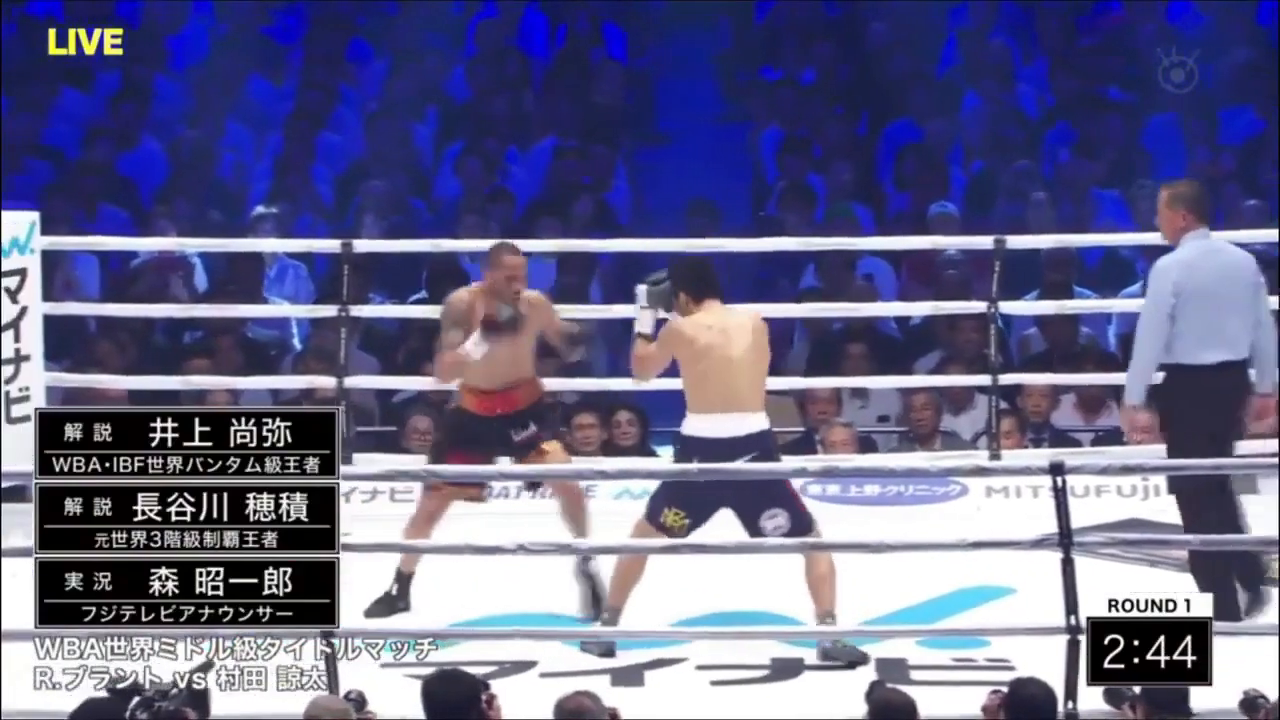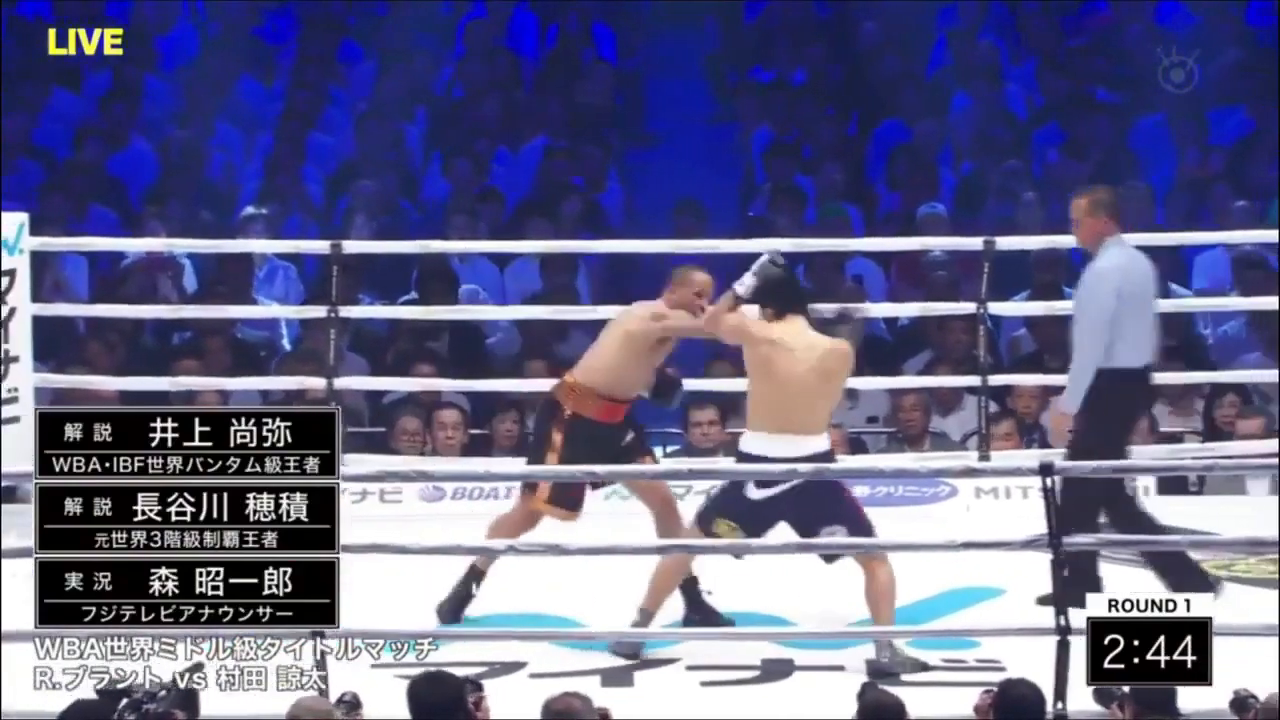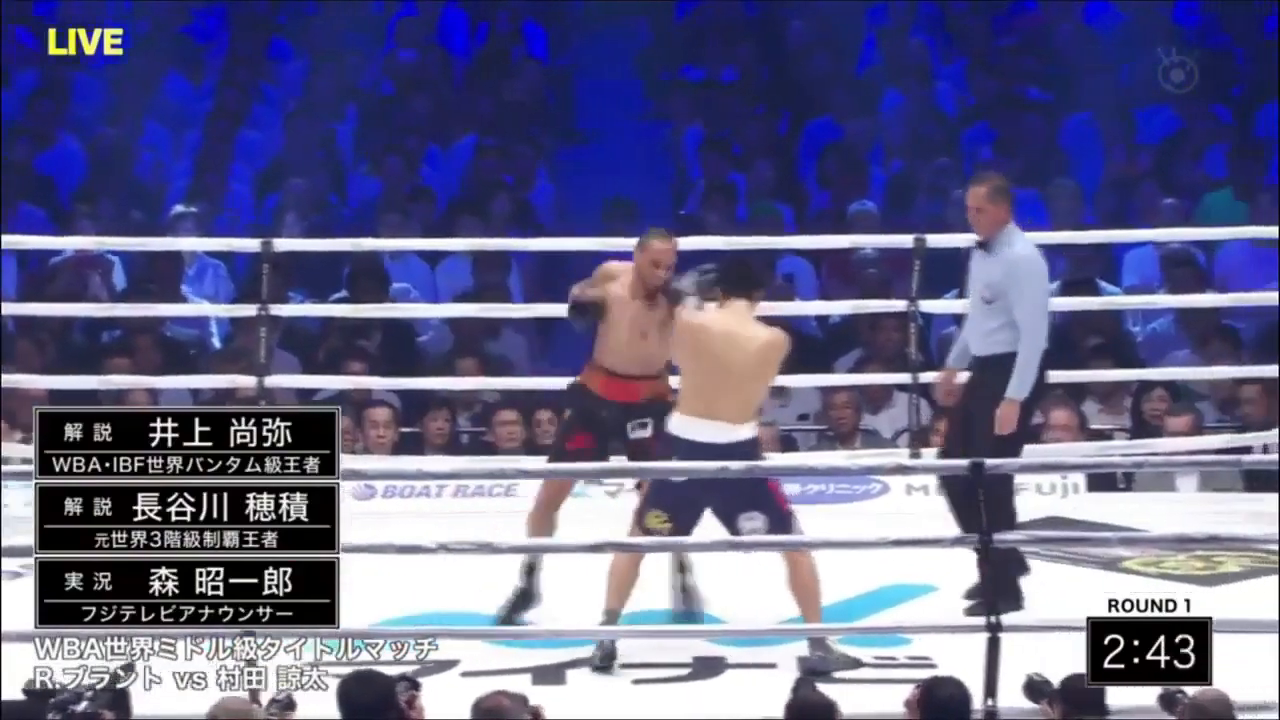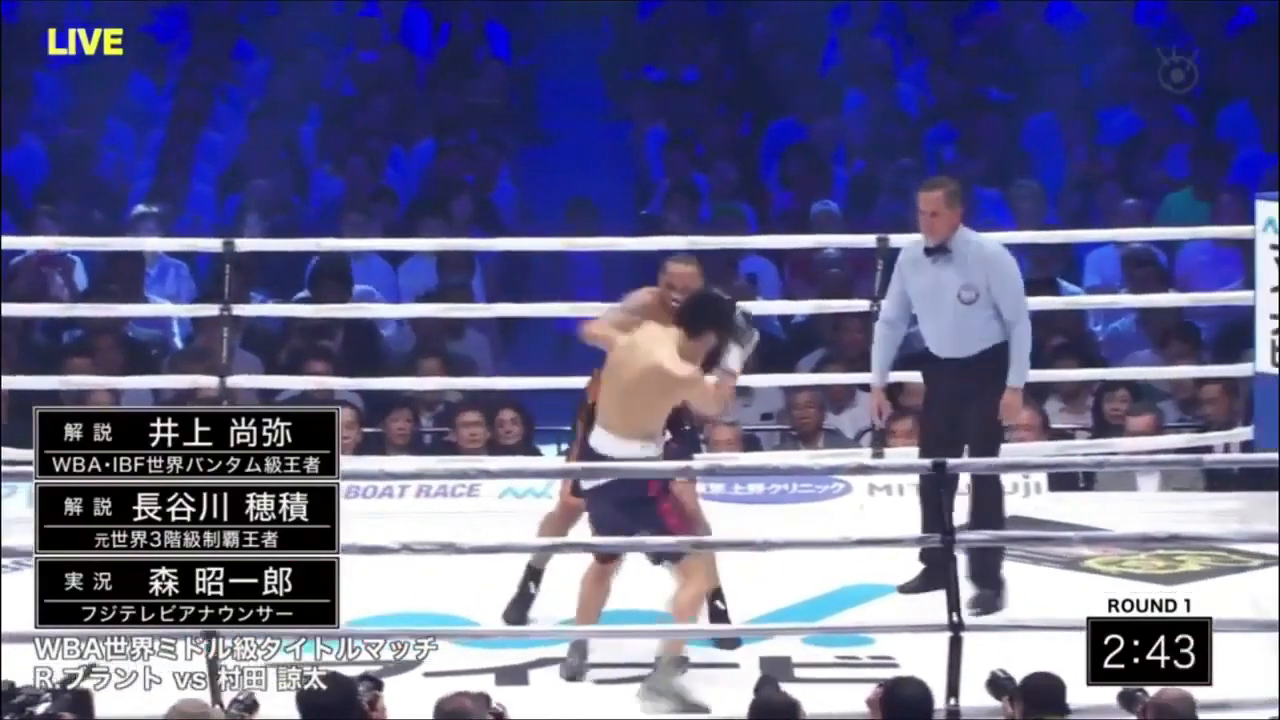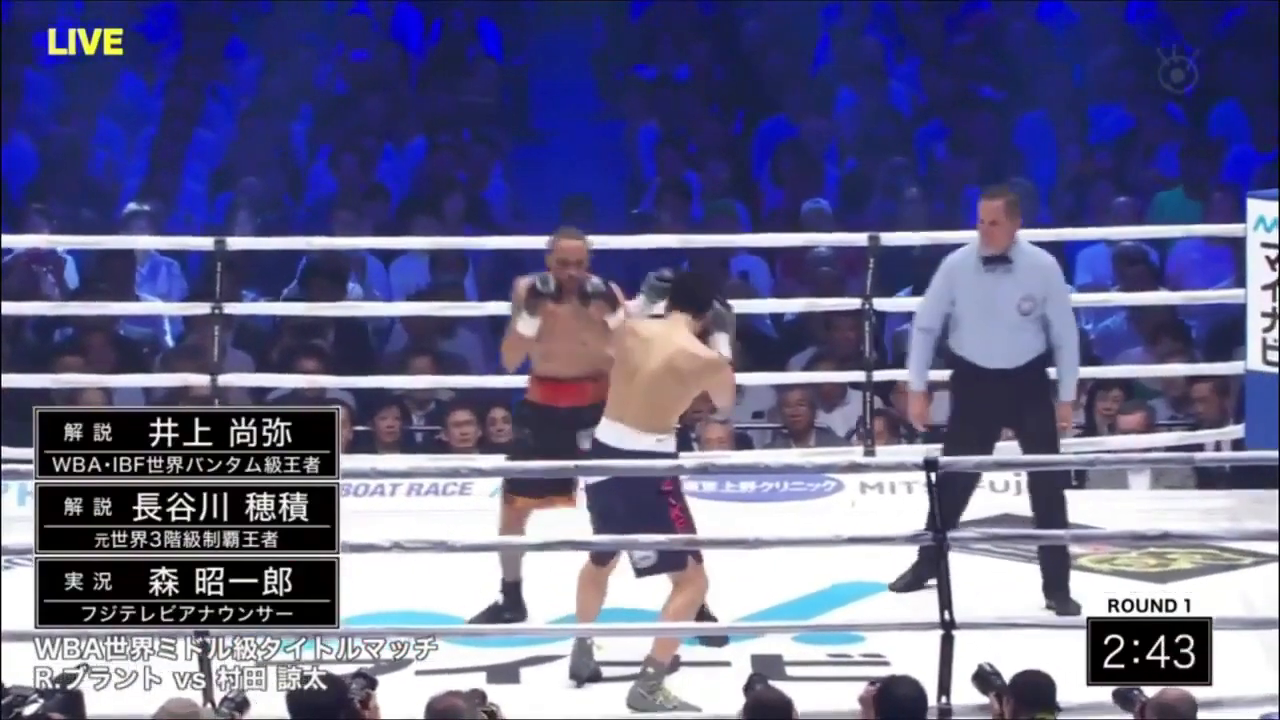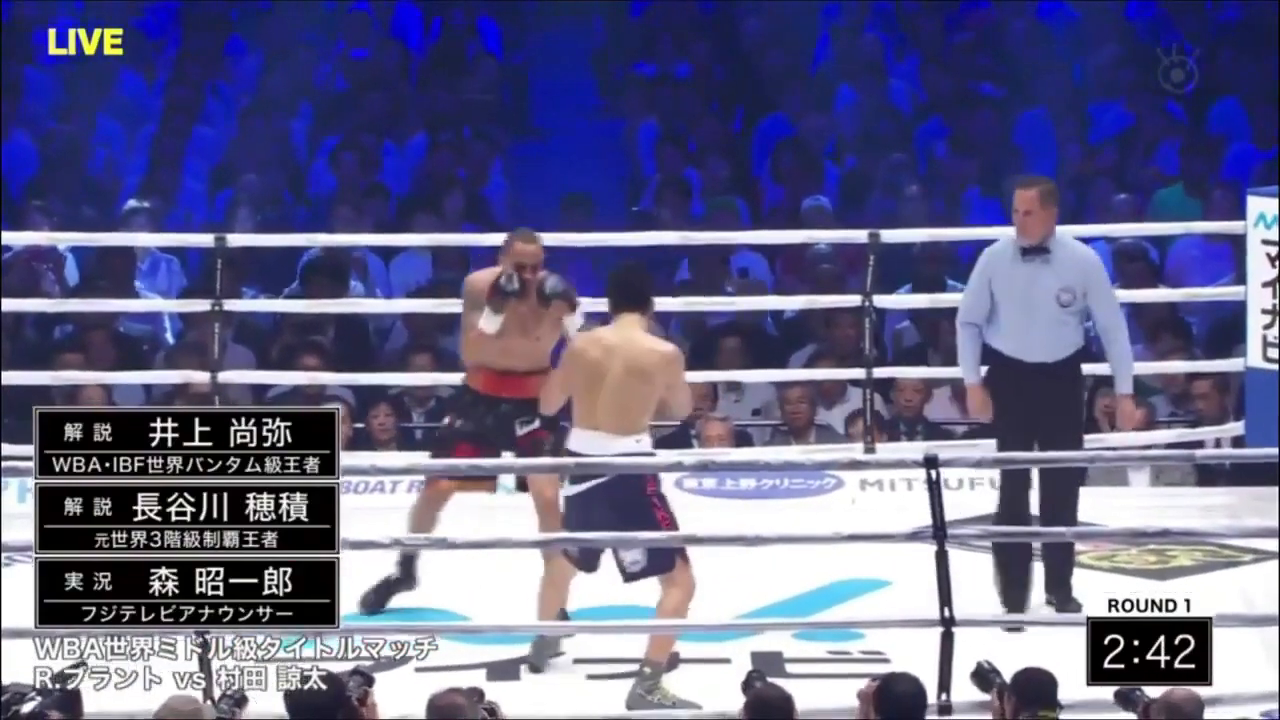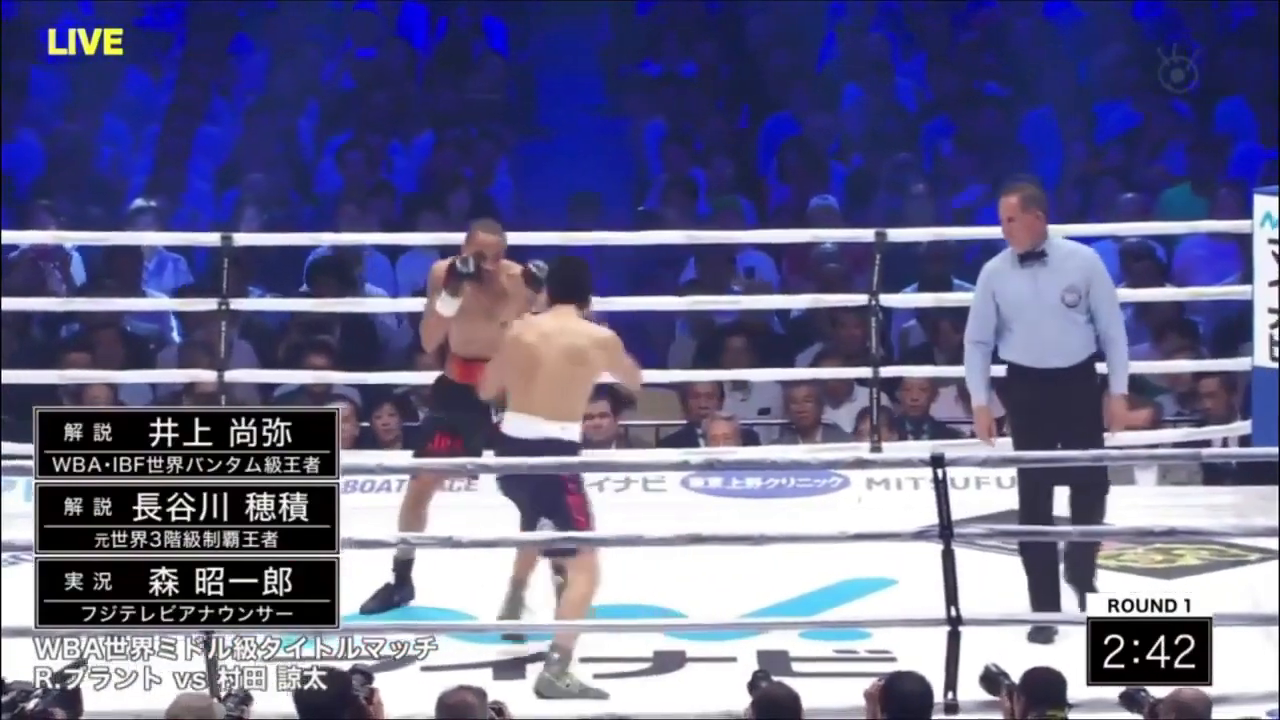
dt=0.4s
person 1, frame 1
left shoulder: (1170, 267)
right shoulder: (1243, 260)
left elbow: (1150, 339)
left wrist: (1133, 399)
left hip: (1188, 385)
right hip: (1232, 380)
left knee: (1196, 496)
right knee: (1215, 486)
left ankle: (1223, 601)
person 1, frame 2
left shoulder: (1102, 271)
right shoulder: (1139, 263)
left elbow: (1091, 345)
left wrist: (1066, 407)
left hip: (1109, 386)
right hip: (1132, 380)
left knee: (1103, 493)
right knee: (1084, 484)
left ankle: (1187, 578)
right ankle: (1079, 580)
person 1, frame 3
left shoulder: (1021, 259)
right shoulder: (982, 252)
left elbow: (1034, 334)
left wrist: (1014, 399)
right wrist: (953, 364)
left hip: (1010, 377)
right hip: (984, 372)
left knee: (992, 479)
right knee: (954, 469)
left ankle: (1003, 588)
right ankle: (1000, 569)
person 1, frame 4
left shoulder: (990, 256)
right shoulder: (910, 258)
left elbow: (1018, 322)
right elbow: (891, 321)
left wrist: (1015, 386)
right wrist: (879, 382)
left hip: (984, 370)
right hip: (940, 371)
left knee: (983, 473)
right knee: (934, 473)
left ankle: (987, 579)
right ankle: (937, 566)
person 1, frame 5
left shoulder: (1043, 267)
right shoulder: (956, 265)
left elbow: (1064, 333)
right elbow: (925, 326)
left wrist: (1066, 397)
right wrist: (917, 388)
left hip: (1028, 382)
right hip: (974, 381)
left knee: (1048, 482)
right knee: (954, 477)
left ankle: (1056, 587)
right ankle: (928, 562)
person 1, frame 6
left shoulder: (1083, 260)
right shoulder: (994, 258)
left elbow: (1112, 325)
right elbow: (969, 322)
left wrist: (1124, 391)
right wrist: (973, 382)
left hip: (1061, 378)
right hip: (1008, 377)
left knee: (1063, 483)
right knee: (1014, 482)
left ankle: (1059, 583)
right ankle: (1013, 593)
person 1, frame 7
left shoulder: (1083, 261)
right shoulder: (994, 273)
left elbow: (1112, 328)
right elbow: (977, 342)
left wrist: (1118, 390)
right wrist: (980, 402)
left hip: (1079, 383)
right hip: (1026, 388)
left knee: (1092, 483)
right knee: (1034, 496)
left ankle: (1080, 567)
right ankle: (1045, 606)
person 2, frame 1
left shoulder: (682, 329)
right shoulder: (758, 326)
left elbow: (642, 370)
left wrist: (645, 313)
left hip: (702, 450)
right hip: (754, 448)
left knee: (644, 535)
right knee: (810, 541)
left ankle: (606, 629)
right ankle: (829, 636)
person 2, frame 2
left shoulder: (757, 334)
right shoulder: (841, 351)
left elbow: (712, 322)
left wrist: (749, 280)
left hip: (757, 468)
left knee: (690, 542)
right knee: (874, 557)
left ankle: (636, 630)
right ankle: (886, 651)
person 2, frame 3
left shoulder: (690, 323)
right shoulder: (776, 340)
left wrist: (692, 303)
left hip: (684, 450)
right hip: (736, 455)
left knee: (636, 541)
right knee: (795, 547)
left ankle: (605, 640)
right ankle: (819, 648)
person 2, frame 4
left shoulder: (639, 335)
right shoulder: (681, 372)
right elbow: (715, 406)
right wrist: (737, 353)
left hip: (598, 462)
right hip: (633, 473)
left knee: (606, 558)
right knee: (697, 569)
left ankle: (577, 655)
right ankle: (663, 676)
person 2, frame 5
left shoulder: (632, 330)
right shoulder: (703, 358)
right elbow: (725, 400)
right wrist: (722, 338)
left hip: (603, 459)
right hip: (647, 470)
left knee: (601, 560)
right knee: (692, 580)
left ankle: (582, 654)
right ankle: (648, 685)
person 2, frame 6
left shoulder: (581, 345)
right shoulder: (665, 354)
left elbow: (548, 403)
right elbow: (681, 410)
right hip: (627, 474)
left knee: (567, 561)
right knee: (679, 581)
left ankle: (542, 645)
right ankle: (648, 685)
person 2, frame 7
left shoulder: (520, 330)
right shoulder: (601, 339)
left elbow: (487, 389)
right elbow: (633, 382)
left hip: (513, 447)
right hip: (555, 455)
left knee: (537, 527)
right knee: (583, 569)
left ankle: (513, 603)
right ankle: (555, 670)
person 3, frame 1
left shoulder: (535, 304)
right shoulder: (460, 304)
left elbow: (562, 340)
right elbow: (444, 372)
left wrist: (572, 339)
right wrist: (483, 340)
left hip: (524, 408)
right hip: (473, 413)
left knee: (567, 484)
right knee: (430, 507)
left ankle: (584, 570)
right ankle: (399, 588)
person 3, frame 2
left shoulder: (664, 321)
right shoulder: (659, 315)
left wrist: (660, 378)
left hip: (612, 417)
right hip: (574, 414)
left knee: (663, 499)
right knee: (531, 511)
left ankle: (693, 599)
right ankle: (470, 582)
person 3, frame 3
right shoulder: (613, 273)
right elbow: (581, 293)
right wrist: (580, 300)
left hip: (647, 399)
right hip: (595, 393)
right knee: (552, 490)
left ankle: (682, 580)
right ankle: (528, 583)
person 3, frame 4
right shoulder: (644, 301)
right elbow: (590, 332)
left knee: (687, 507)
right knee: (570, 505)
left ankle: (716, 604)
right ankle: (529, 583)
person 3, frame 5
left shoulder: (607, 293)
right shoulder: (529, 289)
right elbow: (510, 362)
left wrist: (612, 311)
right wrist: (530, 312)
left hip: (597, 408)
right hip: (543, 409)
right knee: (513, 509)
right ankle: (511, 599)
person 3, frame 6
left shoulder: (553, 291)
right shoulder: (478, 285)
right elbow: (469, 354)
left wrist: (568, 310)
right wrist: (494, 308)
left hip: (533, 400)
right hip: (480, 396)
left knee: (547, 497)
right knee: (434, 490)
right ankle: (403, 572)
person 3, frame 7
left shoulder: (520, 280)
right shoulder: (443, 273)
right elbow: (429, 343)
left wrist: (541, 294)
right wrist: (451, 293)
right hip: (458, 385)
right knee: (421, 483)
right ankle: (401, 579)
